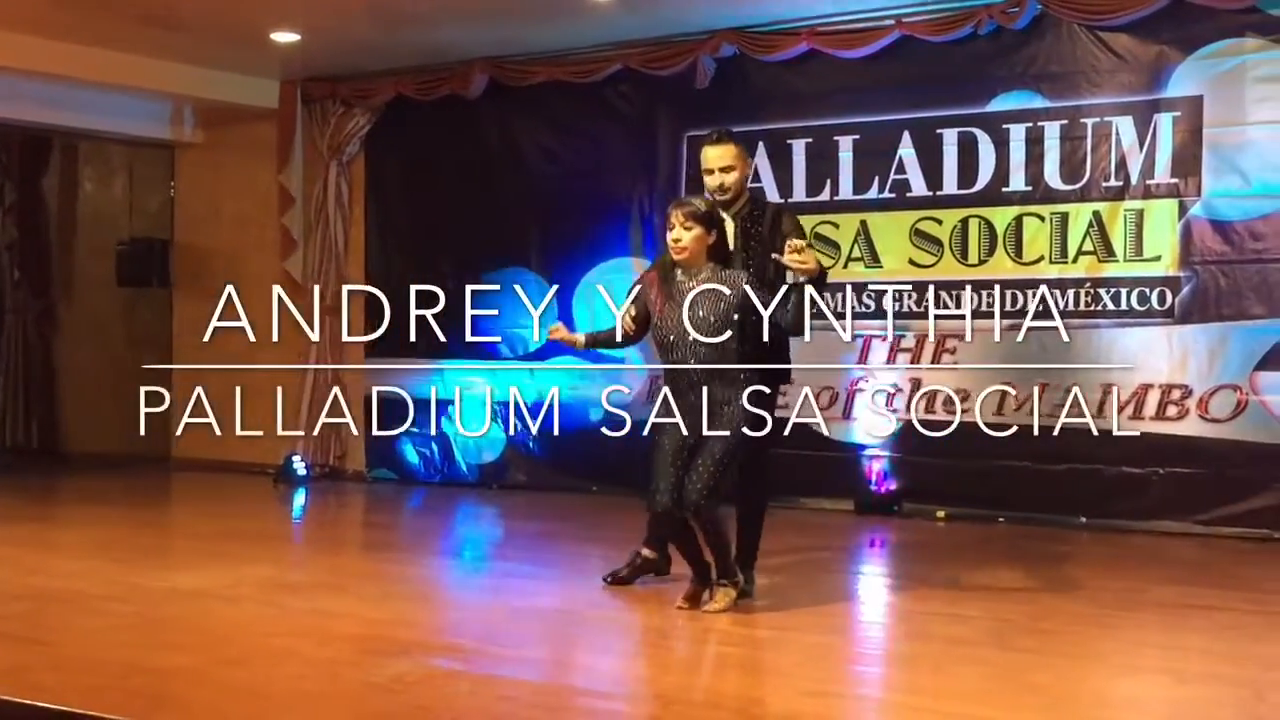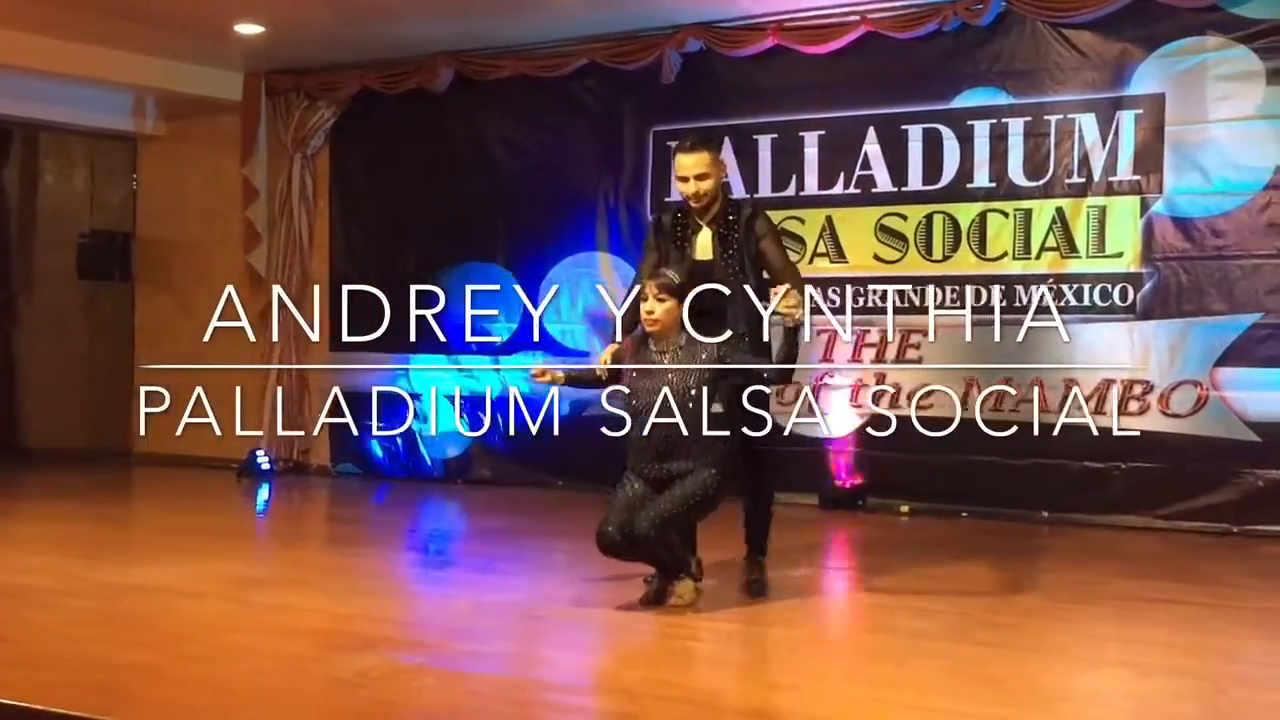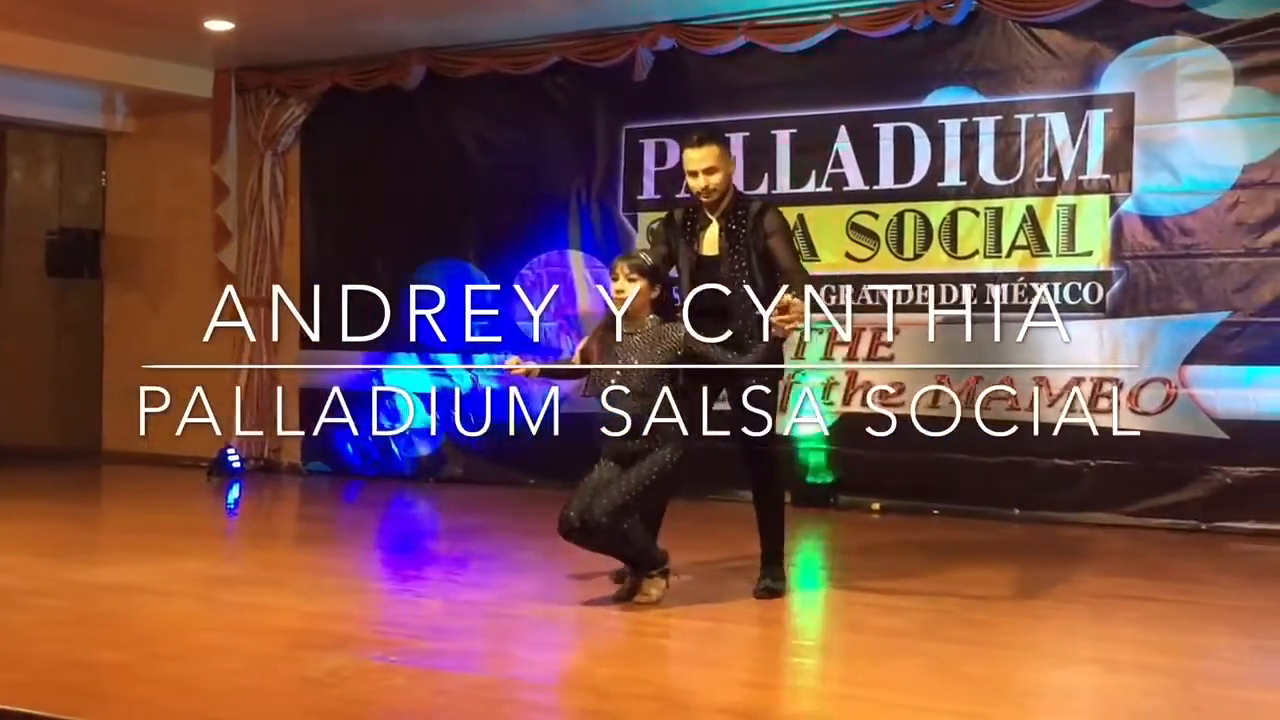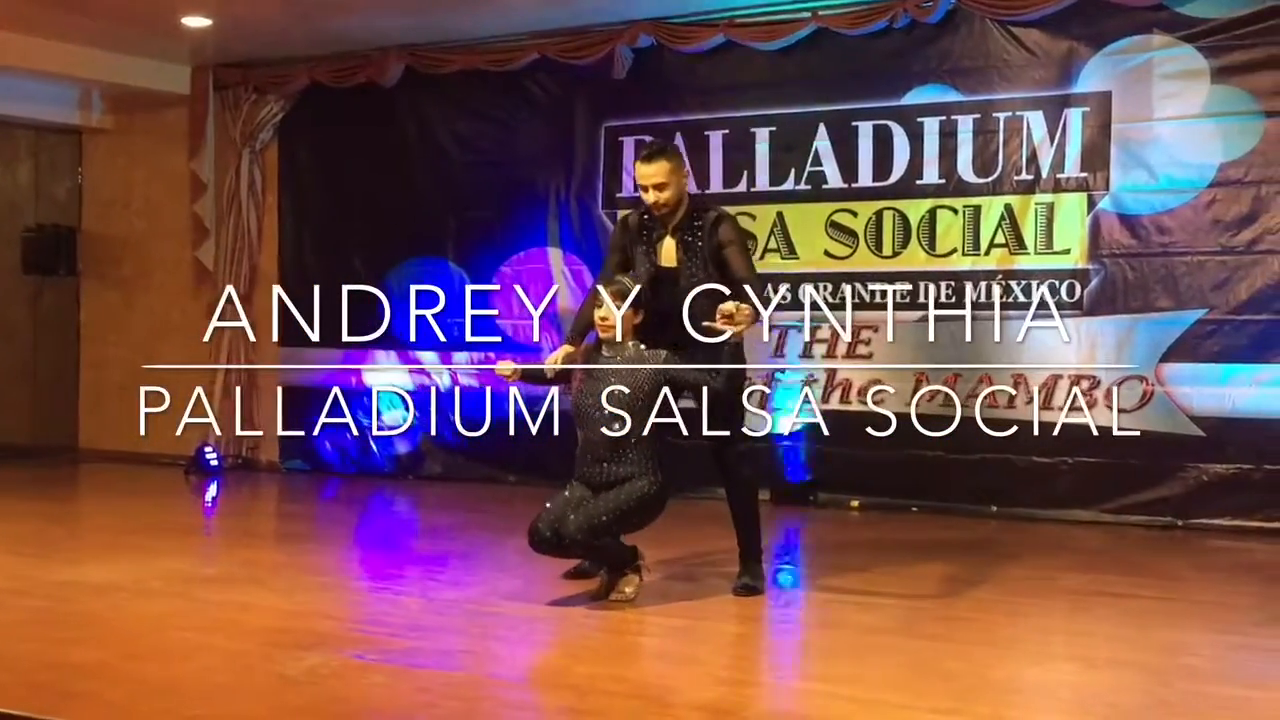
dt=0.5s
person 1, frame 1
left shoulder: (773, 220)
left elbow: (806, 277)
left wrist: (812, 269)
right wrist: (634, 309)
left hip: (759, 357)
left knee: (750, 459)
left ankle: (743, 567)
right ankle: (653, 551)
person 1, frame 2
left shoulder: (750, 222)
right shoulder: (666, 228)
left elbow: (785, 274)
left wrist: (792, 298)
right wrist: (619, 342)
left hip: (742, 353)
left knee: (748, 453)
left ankle: (756, 558)
person 1, frame 3
left shoulder: (762, 218)
right shoulder: (676, 225)
left elbow: (793, 278)
left wrist: (791, 306)
left knee: (757, 455)
left ankle: (772, 565)
person 1, frame 4
left shoulder: (717, 226)
right shoulder: (631, 229)
left elbow: (749, 287)
left wrist: (745, 312)
right wrist: (572, 343)
left hip: (713, 354)
right hip: (656, 353)
left knee: (729, 454)
left ankle: (751, 562)
person 2, frame 1
left shoulder: (735, 285)
right shoulder: (654, 286)
left elbow: (786, 323)
right elbow: (627, 334)
right wrist: (578, 340)
left hip: (728, 407)
right hip: (678, 410)
left knee: (697, 497)
right knee: (663, 505)
left ankle: (727, 577)
right ankle: (700, 574)
person 2, frame 2
left shoulder: (708, 351)
right shoulder: (631, 353)
left elbow: (774, 374)
right elbow: (603, 376)
left wrist: (790, 325)
right wrist: (559, 377)
left hip: (698, 471)
right hip: (644, 472)
left knee: (647, 527)
right knee: (611, 537)
left ankle: (685, 571)
right ankle: (667, 570)
person 2, frame 3
left shoulder: (676, 335)
right shoulder: (603, 336)
left elbow: (742, 364)
right elbow: (577, 368)
left wrist: (775, 335)
right wrist: (534, 369)
left hip: (663, 452)
right hip: (615, 457)
left knee: (606, 515)
right knee: (572, 524)
left ankle: (656, 567)
right ankle: (639, 566)
person 2, frame 4
left shoulder: (656, 362)
right shoulder: (584, 359)
left elbow: (720, 386)
right elbow: (550, 375)
left wrist: (734, 340)
right wrist: (518, 373)
left hip: (639, 482)
right hip: (587, 480)
left knee: (577, 530)
right knee: (542, 535)
left ankle: (628, 564)
right ankle: (612, 562)
